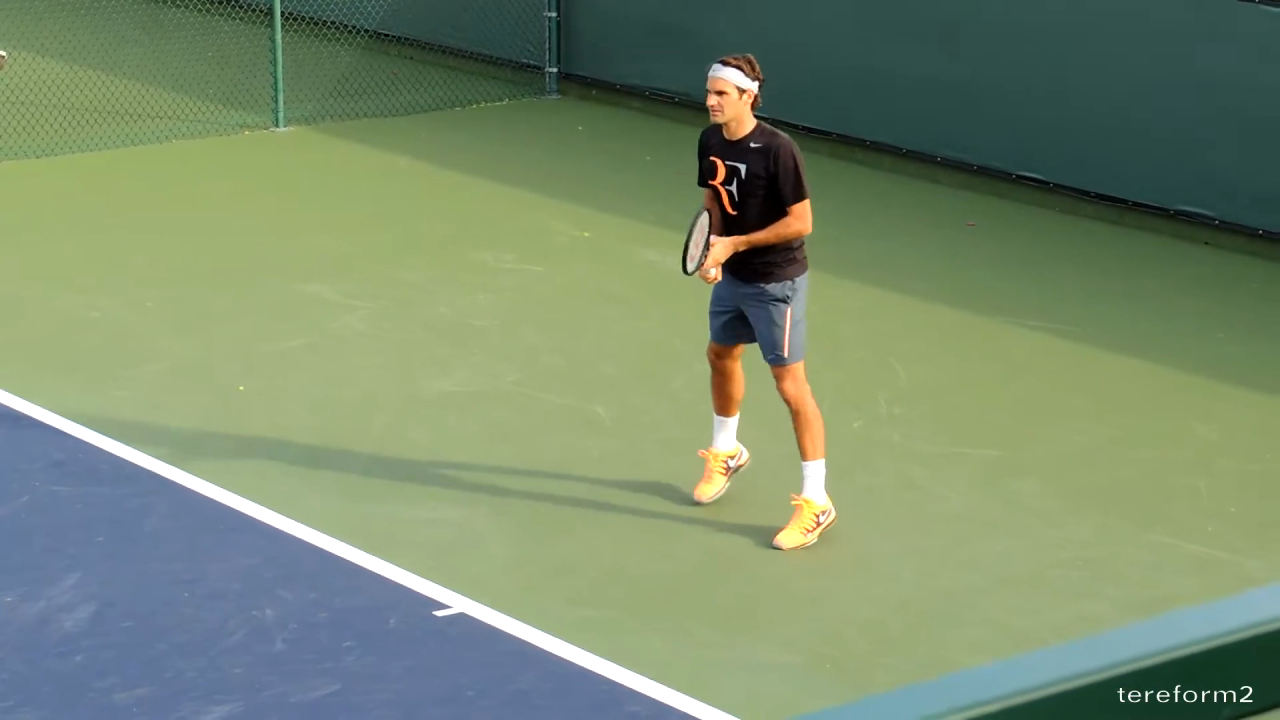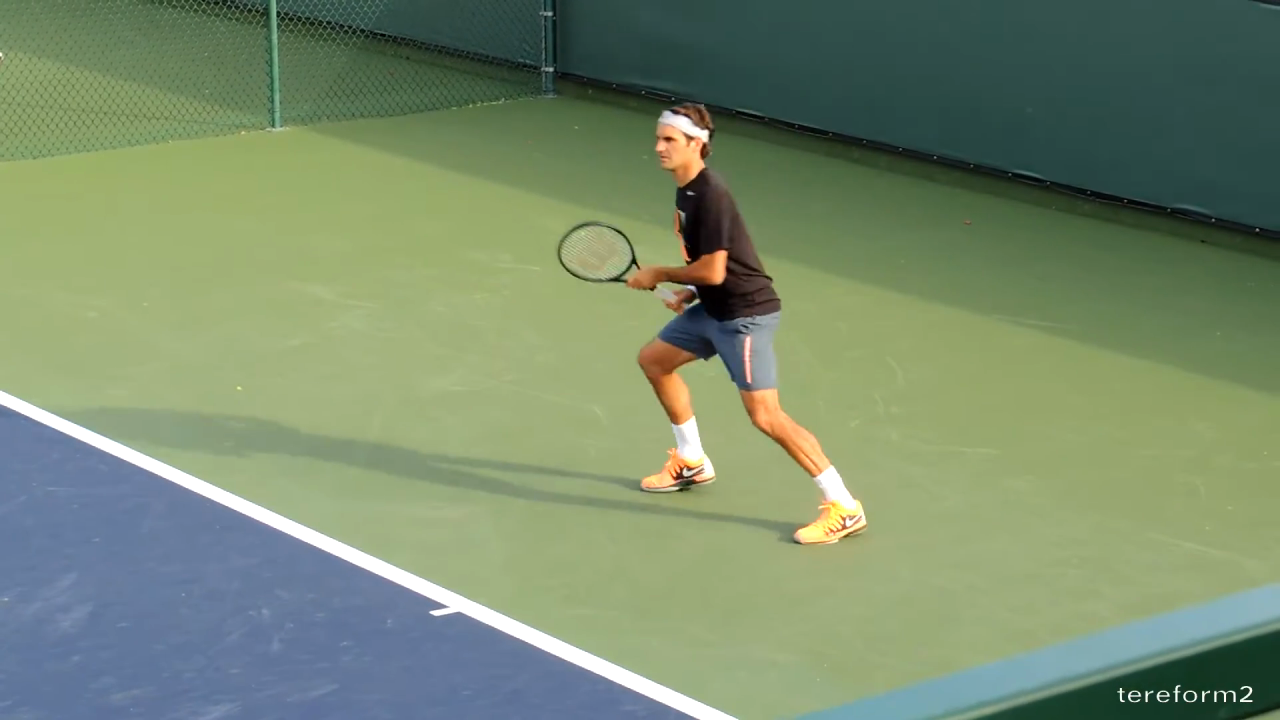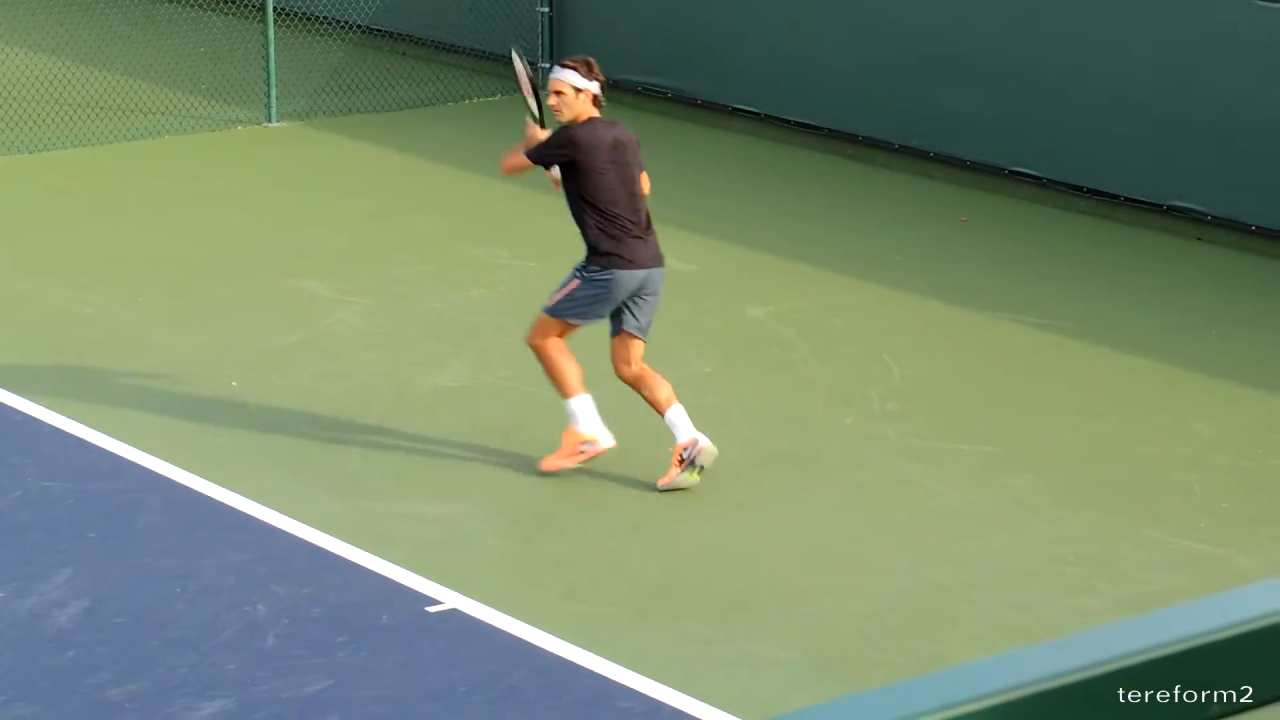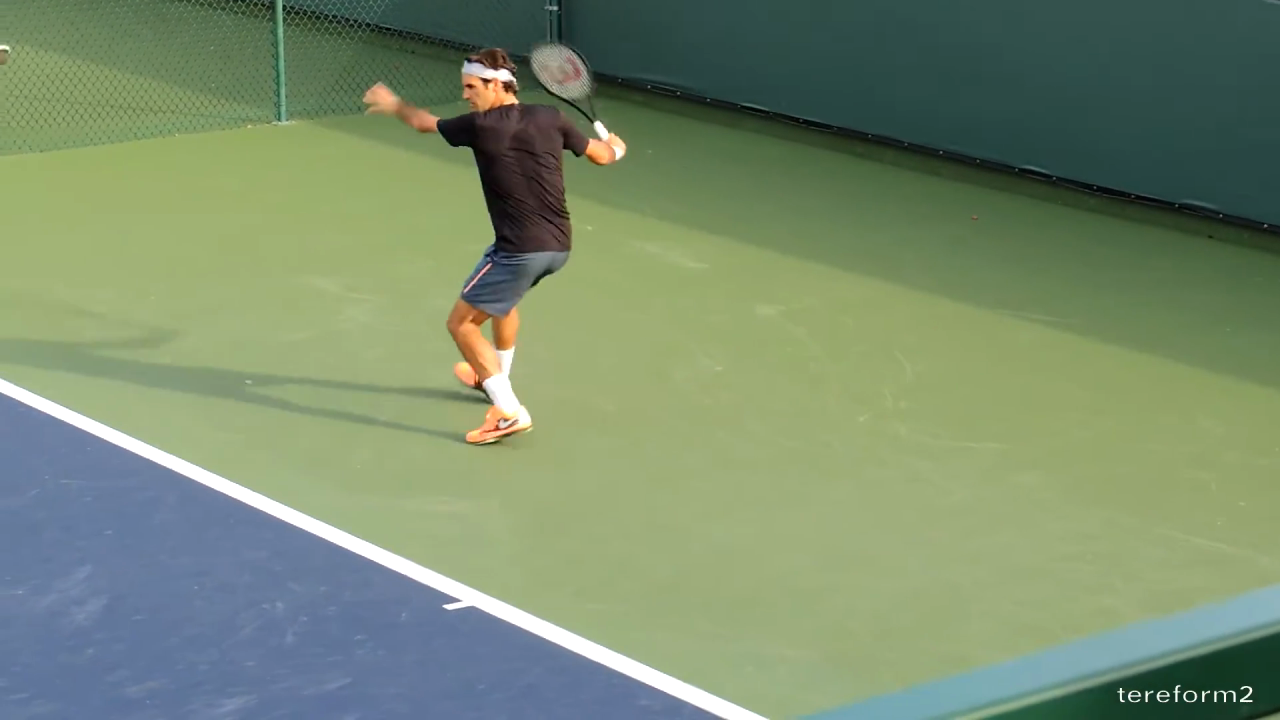
dt=0.3s
person 1, frame 1
left shoulder: (779, 149)
right shoulder: (708, 140)
left elbow: (801, 223)
left wrist: (733, 245)
right wrist: (713, 254)
left hip: (777, 280)
right hip: (734, 276)
left knee: (791, 386)
right knee: (720, 357)
left ankle: (815, 502)
right ankle: (727, 450)
person 1, frame 2
left shoulder: (709, 195)
right shoulder: (688, 189)
left elbow: (712, 271)
left wrist: (656, 275)
right wrist: (689, 292)
left hip: (747, 314)
right hip: (713, 309)
left knee: (766, 416)
right knee: (653, 359)
left ankle: (843, 506)
right ankle: (691, 461)
person 1, frame 3
left shoulder: (570, 138)
right shoulder: (622, 133)
left elbow: (509, 164)
left wrist: (535, 140)
left hip: (612, 267)
right hip: (649, 266)
left knee: (543, 336)
right knee: (628, 364)
left ankle: (589, 431)
right ankle: (690, 446)
person 1, frame 4
left shoulder: (479, 126)
right shoulder: (550, 117)
left elbow: (422, 122)
right elbow: (602, 156)
left wrist: (393, 104)
right wrist: (615, 145)
left hip: (519, 249)
right hip: (559, 245)
left knee: (461, 323)
right knee: (499, 300)
left ankle: (509, 410)
right ankle: (495, 379)
